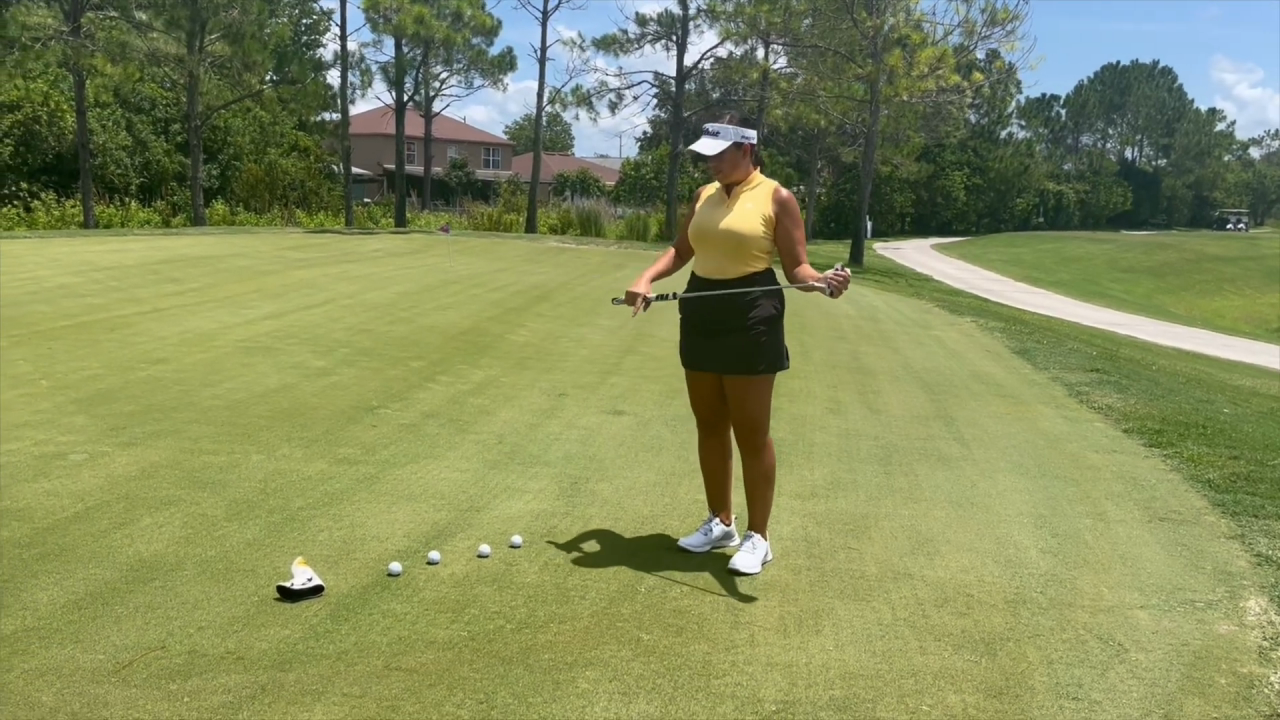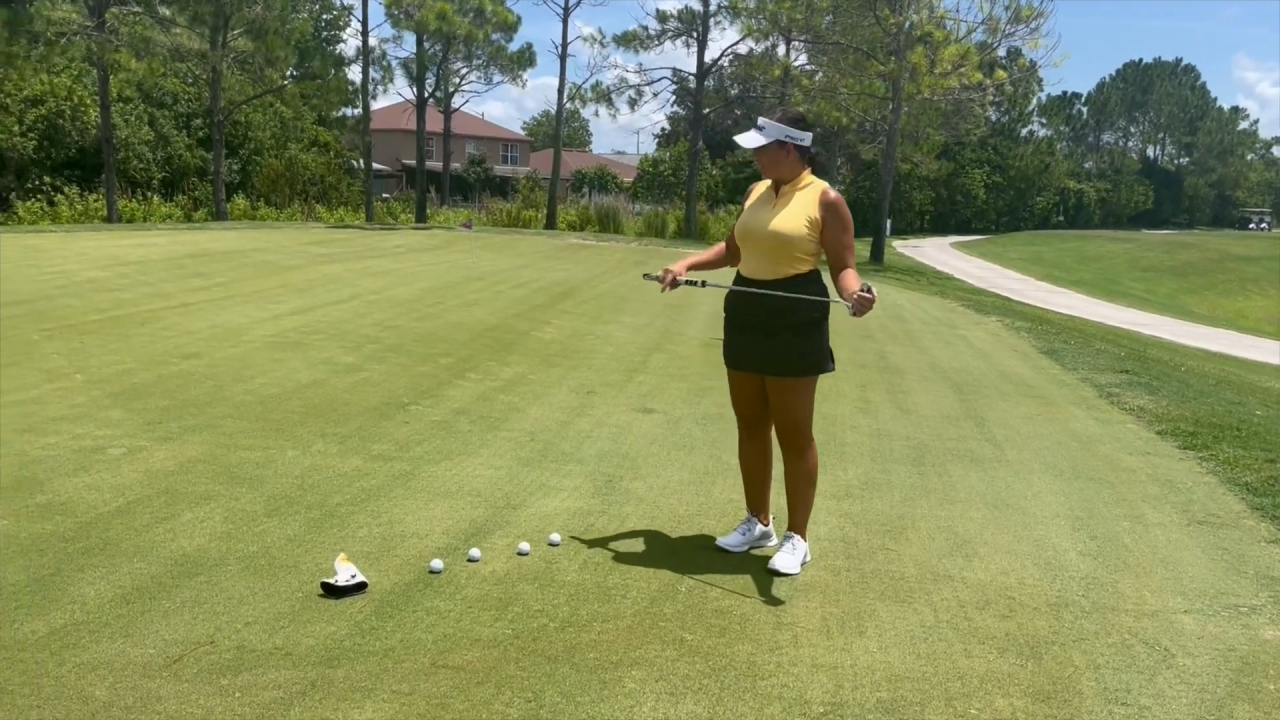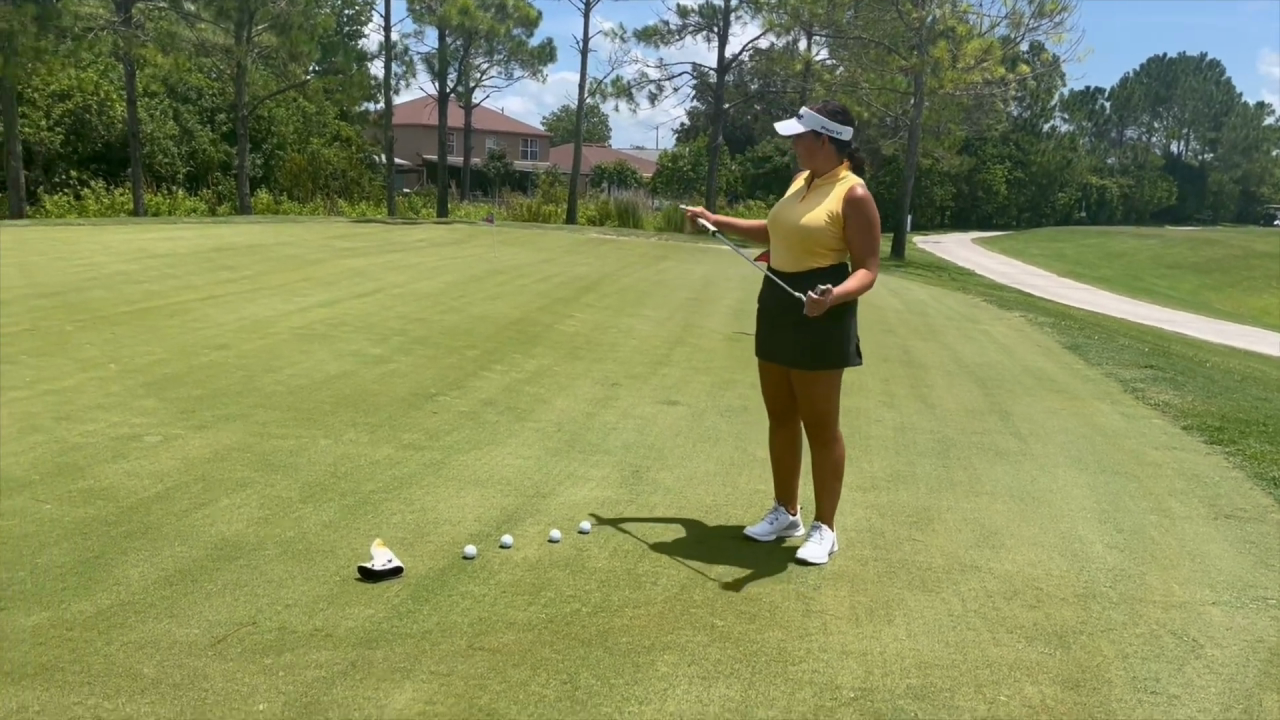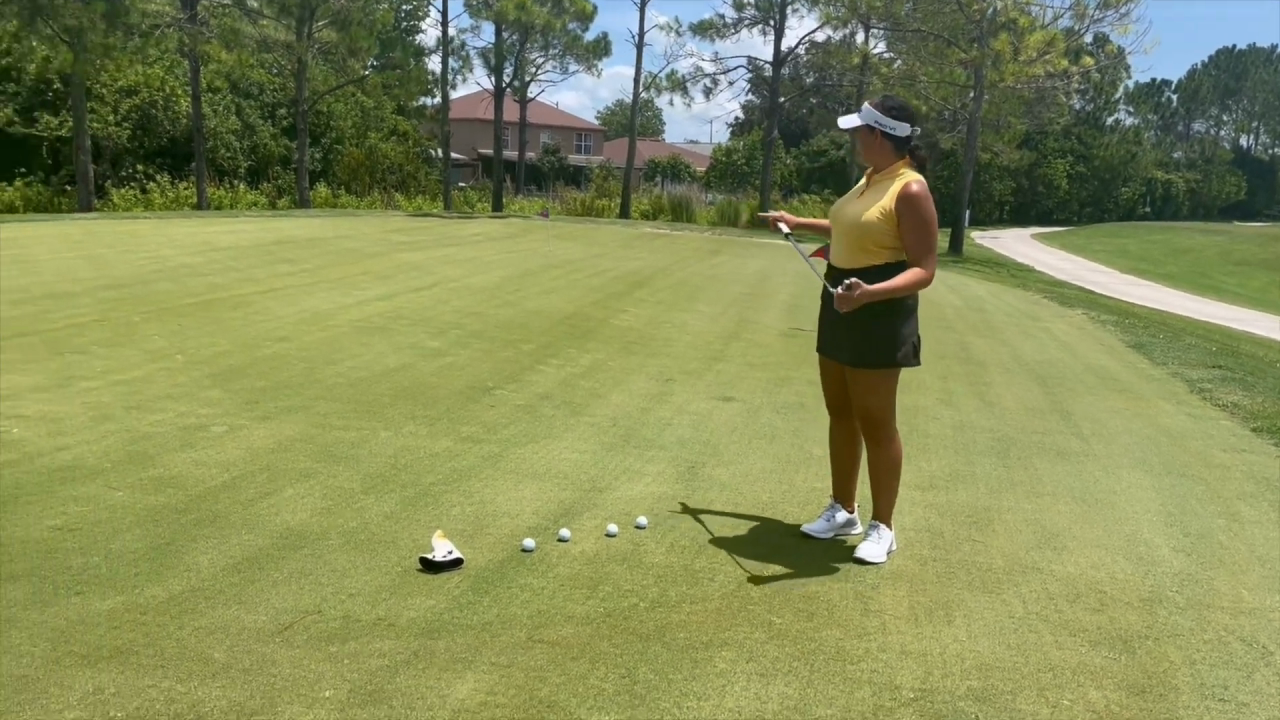
dt=0.4s
person 1, frame 1
left shoulder: (777, 197)
right shoulder: (704, 195)
left elbow: (796, 265)
right elbow: (681, 250)
left wrist: (822, 280)
right wrist: (646, 279)
left hip: (751, 317)
right hip: (700, 314)
left knee: (752, 433)
right knee: (709, 426)
left ankle: (757, 537)
right ankle: (720, 522)
person 1, frame 2
left shoulder: (825, 199)
right shoulder: (755, 192)
left elbow: (843, 267)
right elbow: (734, 249)
left wrist: (854, 293)
right wrist: (685, 265)
left hip: (795, 319)
right hip: (745, 314)
left knee: (794, 434)
right knee: (750, 427)
left ankle: (797, 538)
right ankle: (758, 522)
person 1, frame 3
left shoulder: (854, 195)
right shoulder: (801, 181)
left elbow: (867, 268)
left wrist: (835, 295)
right wrist: (714, 219)
left hip: (818, 316)
right hip: (777, 305)
left knee: (820, 425)
right knee: (781, 417)
left ankle: (824, 528)
right ankle: (785, 512)
person 1, frame 4
left shoulder: (911, 190)
right shoulder: (871, 178)
left elbow: (923, 269)
left wrist: (870, 292)
right wrist: (797, 222)
left hip: (878, 313)
right hip: (840, 305)
left knee: (876, 423)
right knee: (840, 414)
left ankle: (881, 527)
right ankle: (843, 510)
